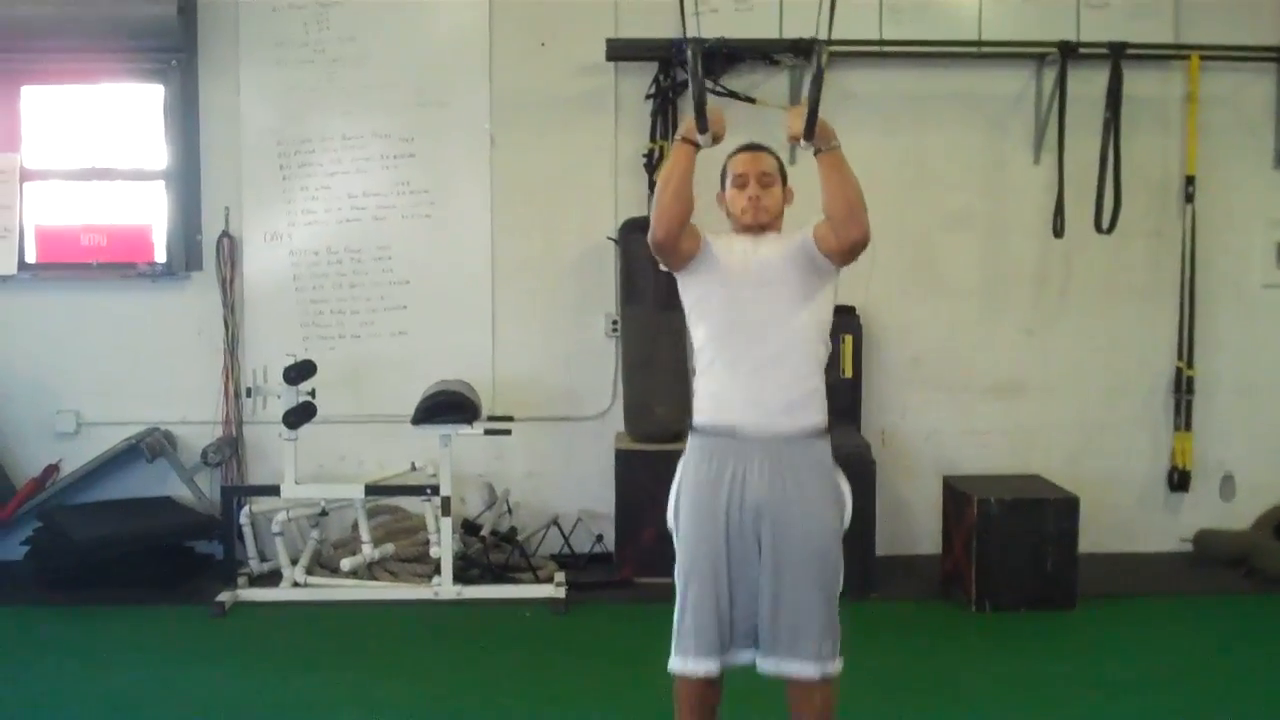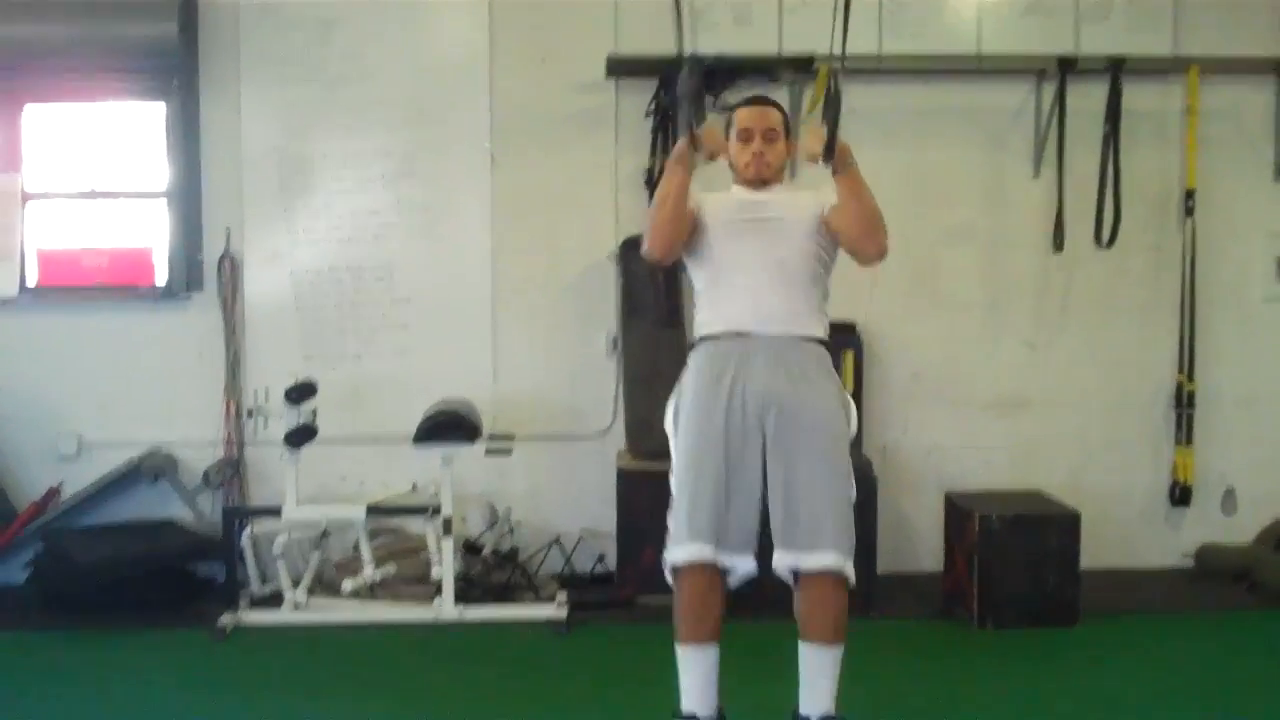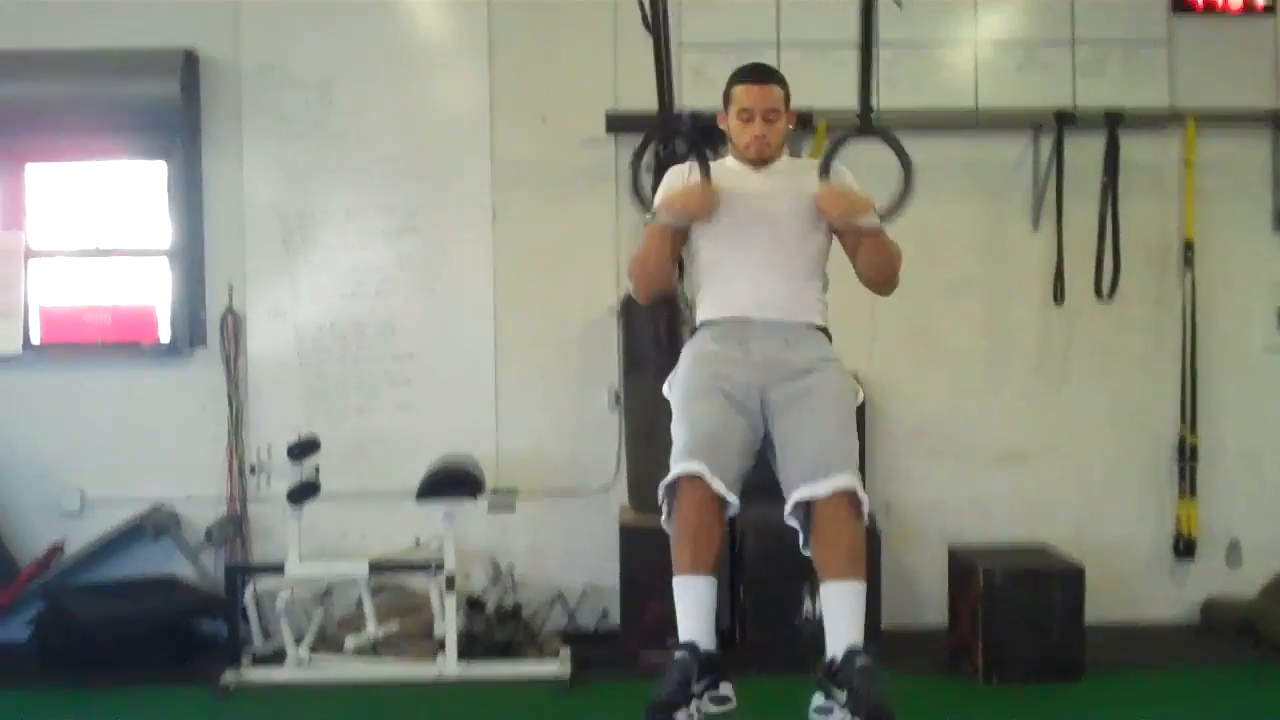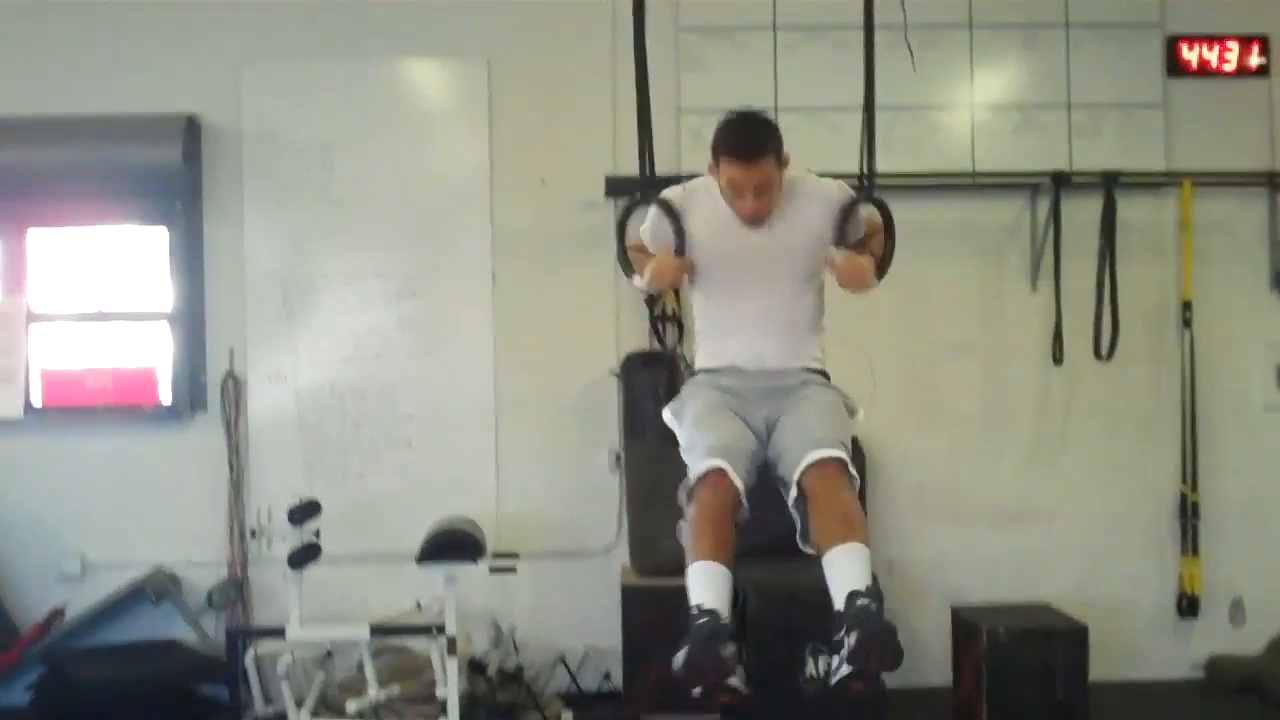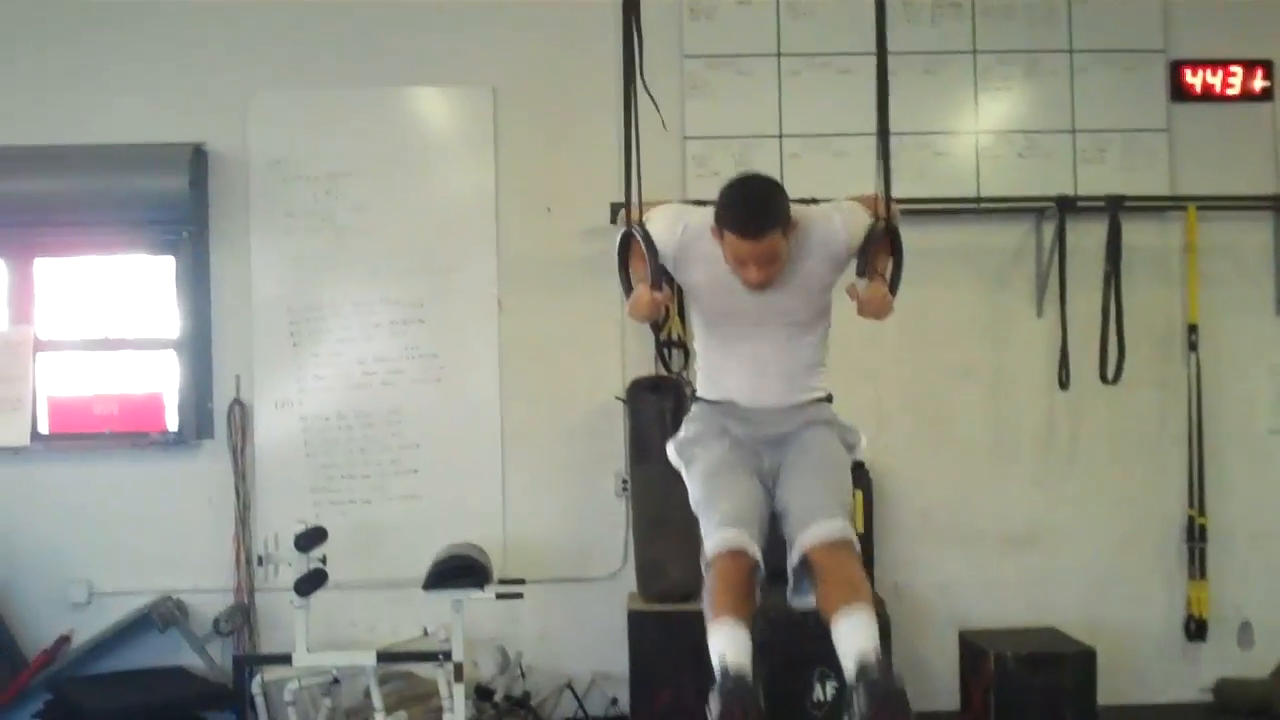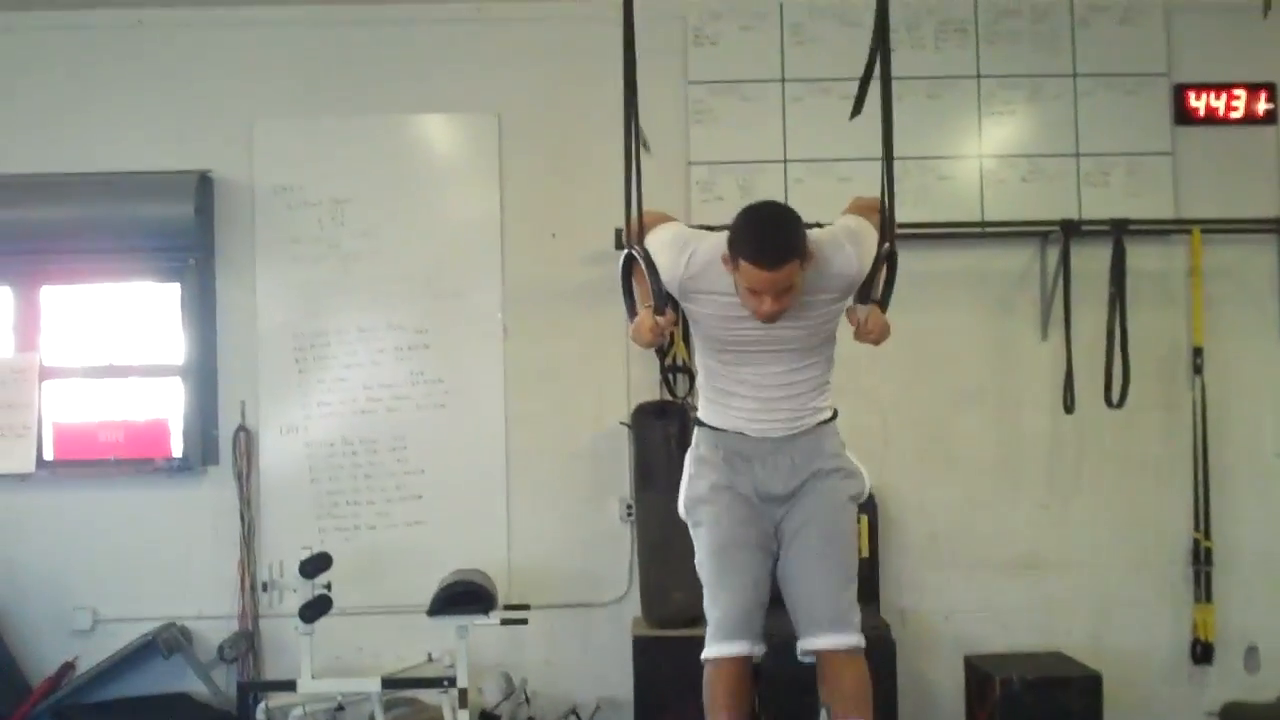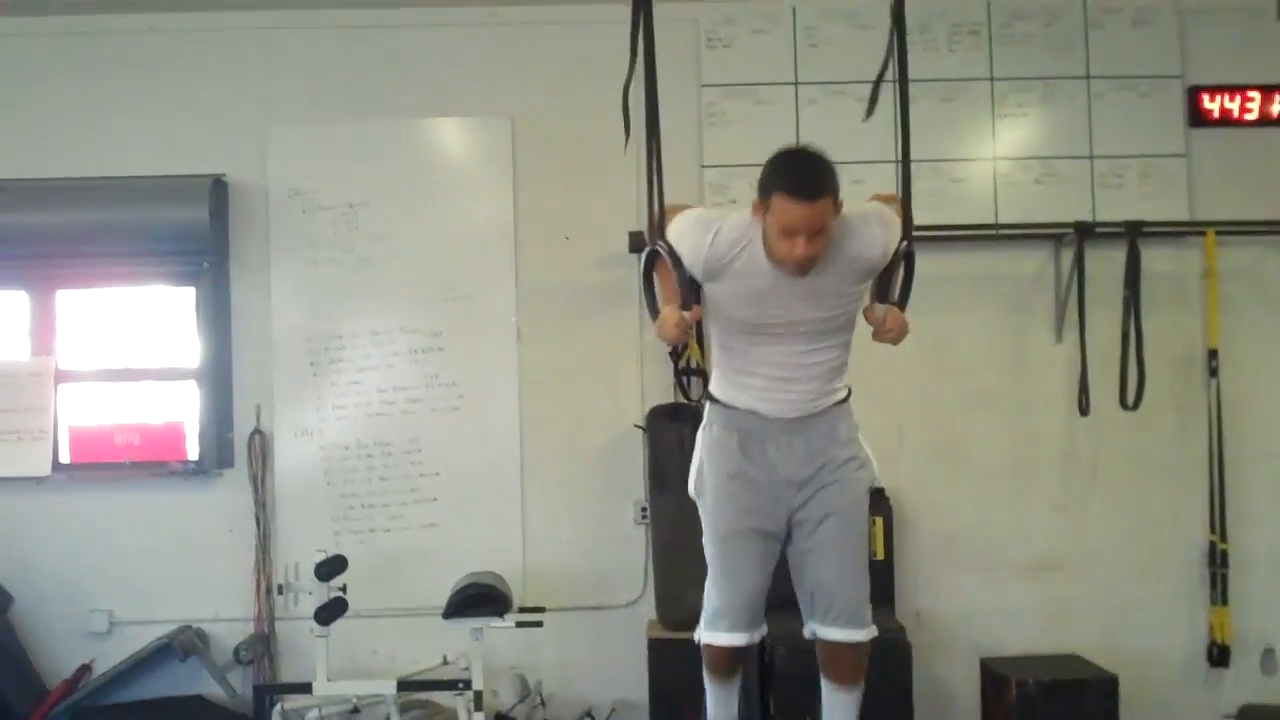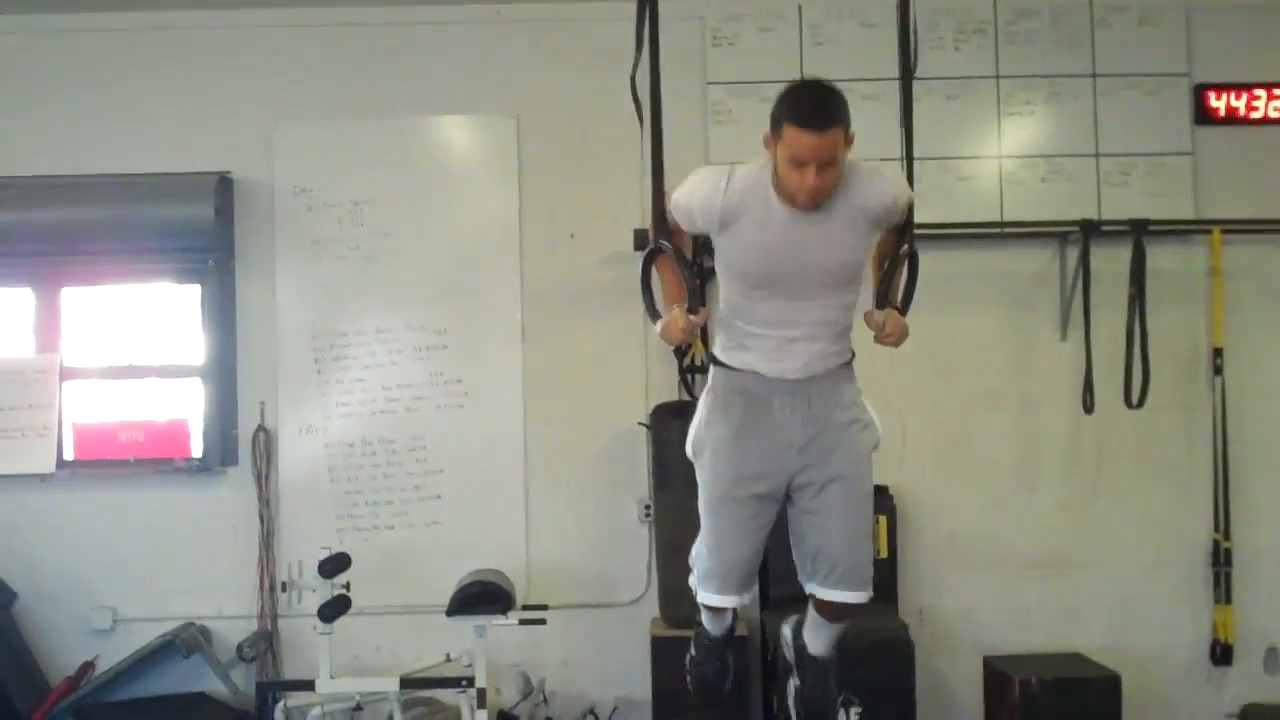
dt=0.2s
person 1, frame 1
left shoulder: (809, 256)
right shoulder: (701, 260)
left elbow: (853, 231)
right elbow: (661, 232)
left wrist: (824, 142)
right wrist: (689, 138)
left hip: (800, 461)
right hip: (716, 462)
left knee: (810, 658)
right knee: (698, 654)
person 1, frame 2
left shoulder: (815, 208)
right shoulder: (703, 209)
left elbow: (872, 247)
right elbow: (658, 247)
left wrist: (840, 160)
right wrist: (683, 158)
left hip: (803, 373)
right hip: (718, 371)
left knee: (821, 557)
right knee: (698, 552)
person 1, frame 3
left shoulder: (823, 182)
right shoulder: (687, 179)
left elbow: (884, 279)
right elbow: (645, 288)
left wrist: (864, 220)
right wrist: (668, 216)
left hip: (804, 350)
right hip: (720, 346)
left knee: (832, 490)
right knee: (696, 478)
left ankle: (846, 664)
right ankle: (696, 656)
person 1, frame 4
left shoulder: (826, 200)
right shoulder: (680, 205)
left elbow: (875, 232)
right elbow: (638, 254)
left wrist: (866, 262)
right wrist: (651, 270)
left hip: (801, 383)
right hip: (720, 383)
left knee: (825, 470)
right knee: (715, 477)
left ankle: (860, 619)
right ankle: (708, 630)
person 1, frame 5
left shoulder: (833, 231)
right shoulder: (679, 234)
left elbow: (878, 207)
right elbow: (638, 222)
left wrist: (878, 283)
right wrist: (642, 288)
left hip: (806, 418)
right hip: (721, 420)
left knee: (827, 537)
right knee: (731, 544)
person 1, frame 6
left shoulder: (842, 260)
right shoulder: (685, 262)
left elbow: (870, 207)
right elbow: (644, 224)
left wrist: (872, 306)
right wrist: (645, 308)
left hip: (813, 451)
right hip: (724, 452)
left knee: (835, 629)
right knee: (731, 636)
person 1, frame 7
left shoulder: (868, 241)
right shoulder: (710, 242)
left elbow: (892, 203)
right elbow: (665, 224)
left wrist: (885, 309)
right wrist: (669, 306)
left hip: (827, 432)
right hip: (739, 430)
left knee: (845, 613)
right knee: (732, 613)
person 1, frame 8
left shoulder: (879, 195)
right shoulder: (719, 193)
right elbow: (665, 224)
left wrist: (887, 304)
right wrist: (675, 303)
left hip: (831, 394)
right hip: (742, 392)
left knee: (846, 573)
right knee: (724, 569)
left ankle: (812, 647)
right ankle: (714, 631)
